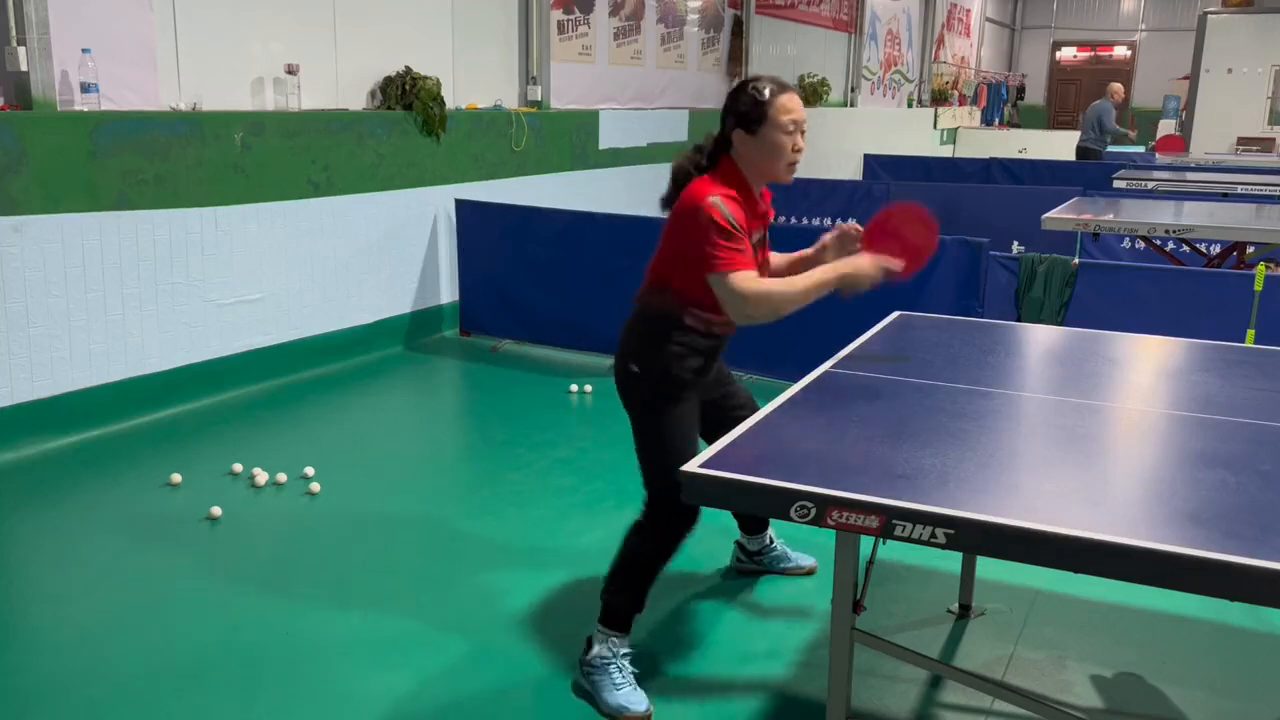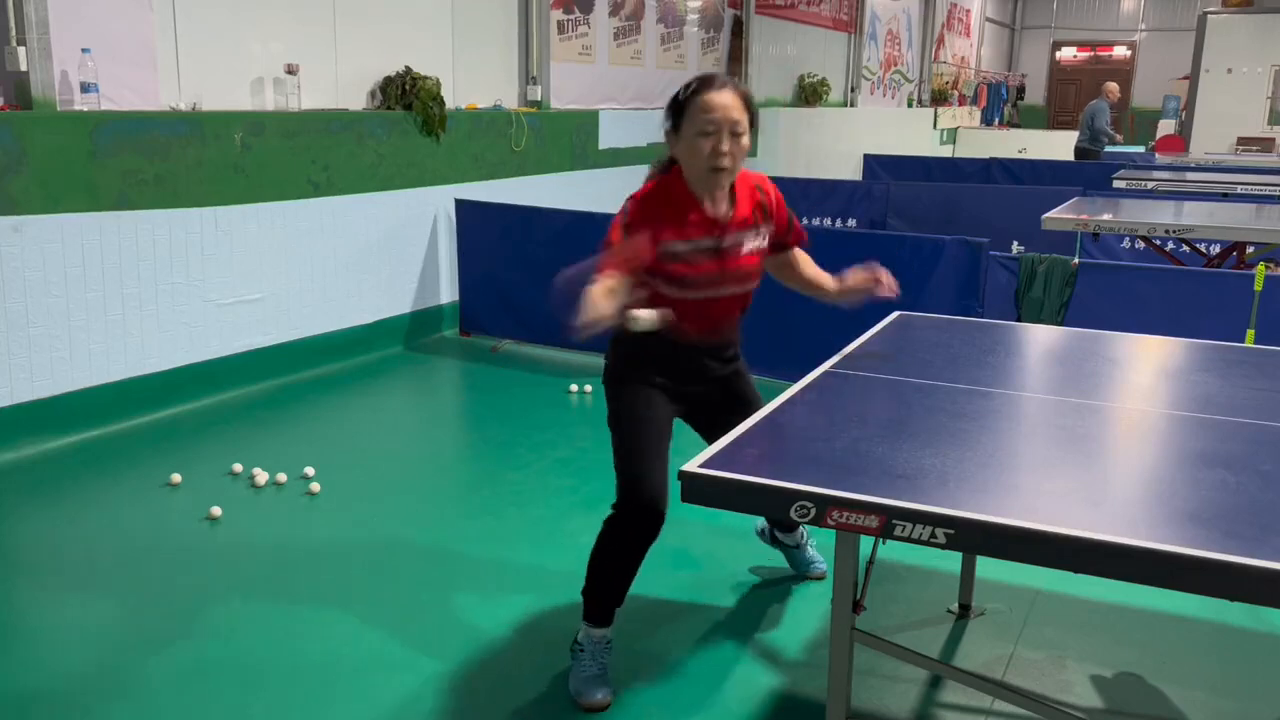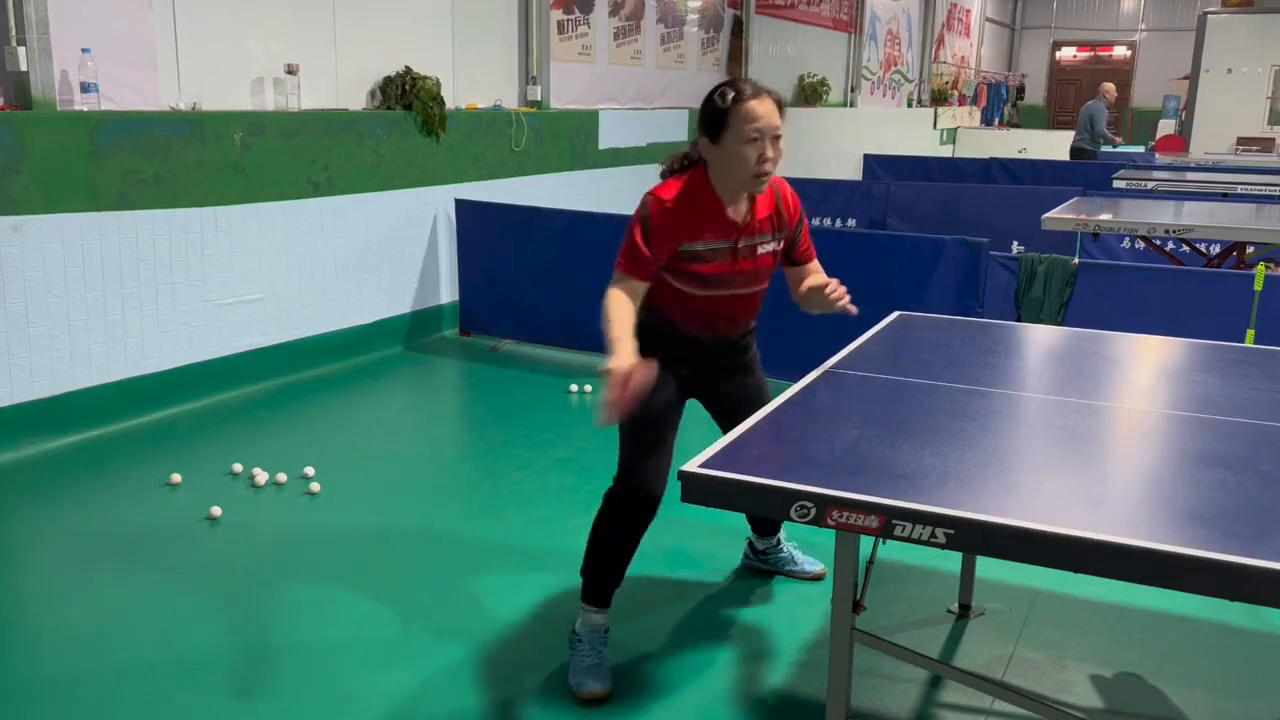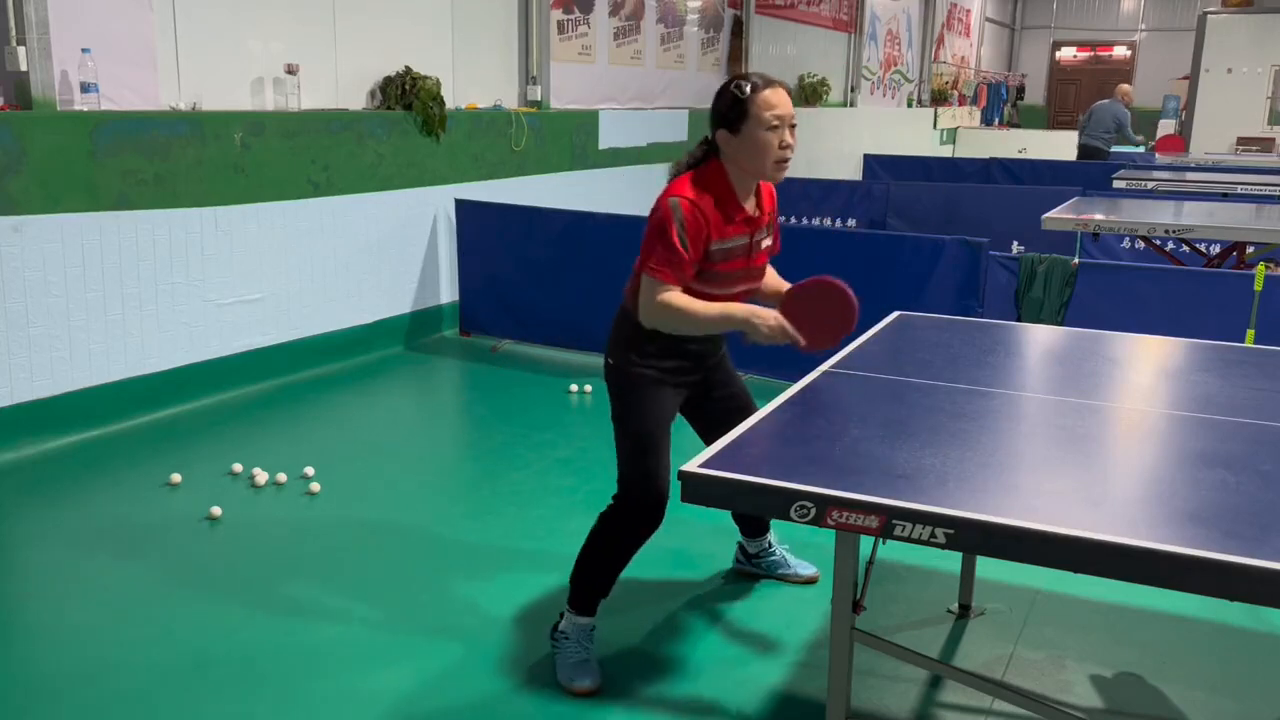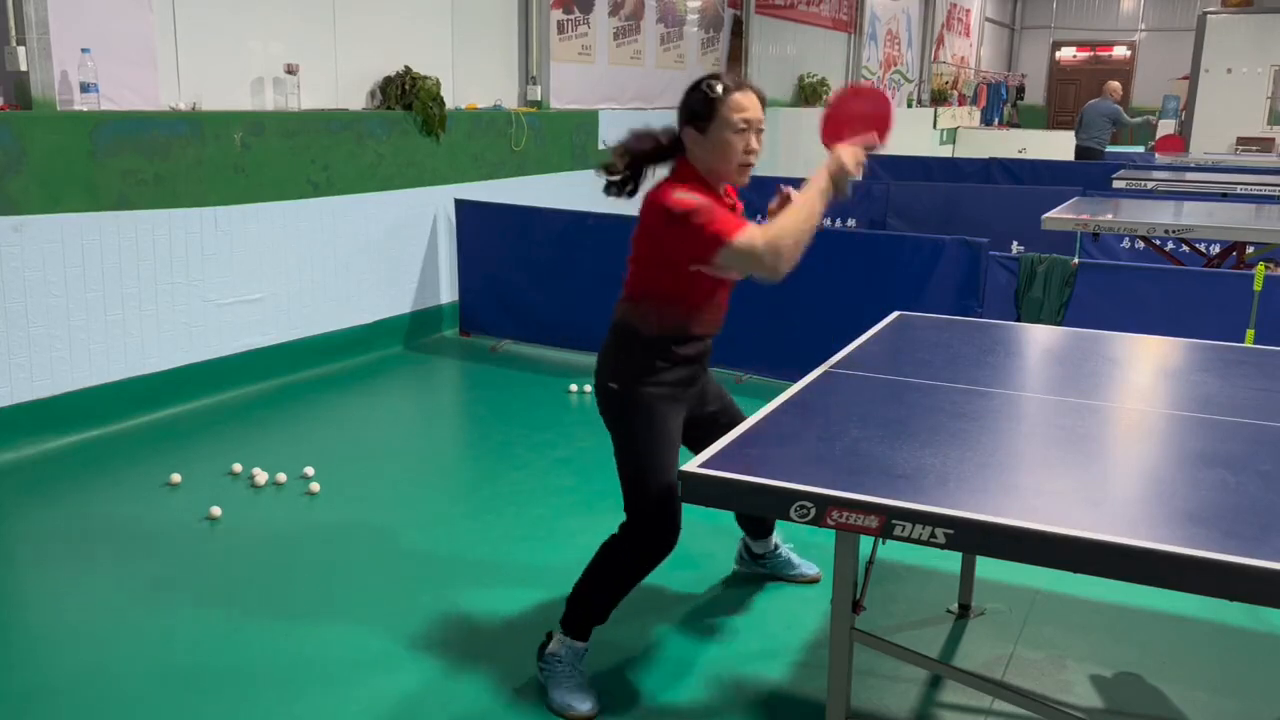
dt=1s
person 1, frame 1
left shoulder: (758, 194)
right shoulder: (713, 205)
left elbow: (762, 270)
right elbow: (746, 302)
left wrist: (821, 253)
right wrist: (844, 273)
left hip: (699, 358)
right hip: (655, 361)
right knee: (675, 505)
left ankle: (755, 545)
right ankle: (605, 652)
person 1, frame 2
left shoulder: (760, 195)
right shoulder: (647, 207)
left elbow: (791, 265)
right elbow: (605, 293)
left wrist: (839, 288)
right wrist: (602, 304)
left hip: (718, 362)
right hip: (645, 369)
right knee: (644, 504)
left ankle: (784, 533)
right ankle: (590, 639)
person 1, frame 3
left shoulder: (783, 203)
right shoulder: (666, 207)
left elbow: (807, 273)
right elbow: (623, 291)
left wrist: (823, 289)
right wrist: (622, 352)
left hip: (733, 354)
right hip: (663, 356)
right knee: (638, 487)
left ankle: (767, 546)
right ankle: (589, 629)
person 1, frame 4
left shoulder: (765, 197)
right shoulder: (686, 206)
right elbow: (656, 308)
left wrist: (791, 296)
right wrist: (742, 316)
left hip: (707, 354)
right hip: (647, 360)
right knee: (644, 500)
left ankle: (756, 550)
right ankle: (574, 626)
person 1, frame 5
left shoulder: (716, 192)
right shoulder: (678, 204)
left elbow: (734, 266)
right elbow: (774, 258)
left wrist: (779, 215)
right wrist: (827, 175)
left hip: (686, 370)
right hip: (638, 379)
right knee: (655, 526)
left ankle: (760, 548)
right ankle: (562, 649)
